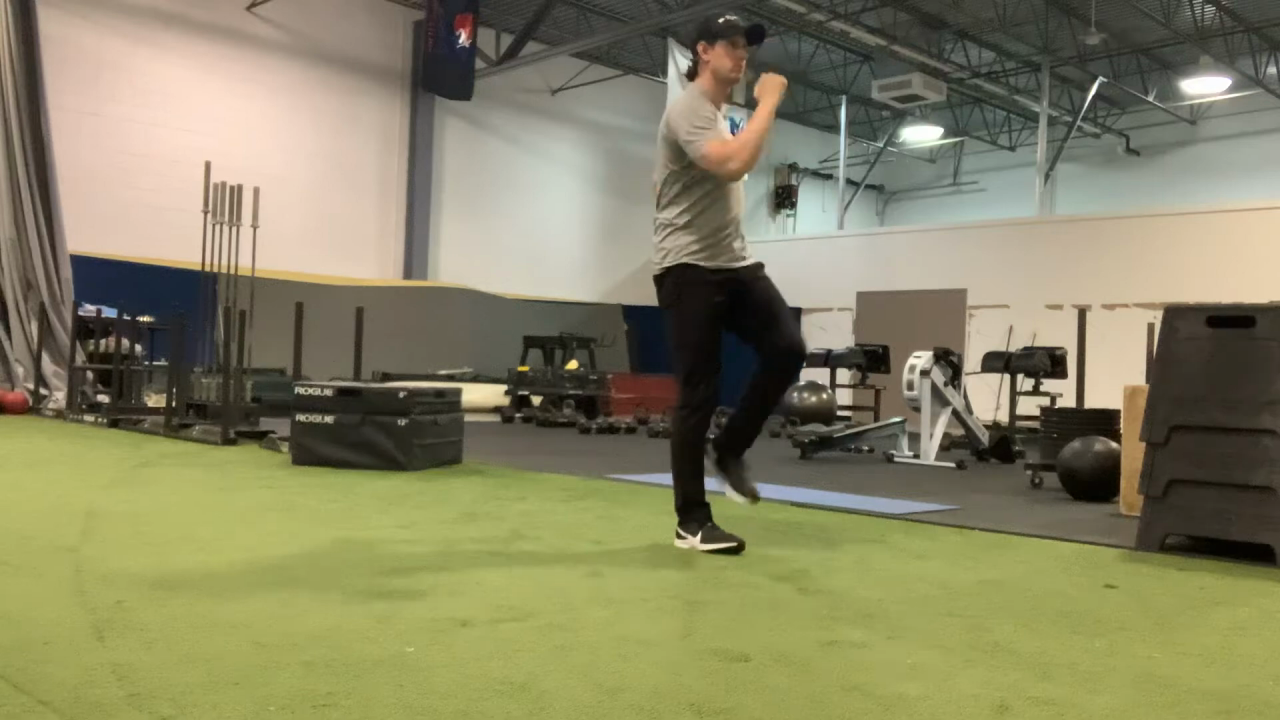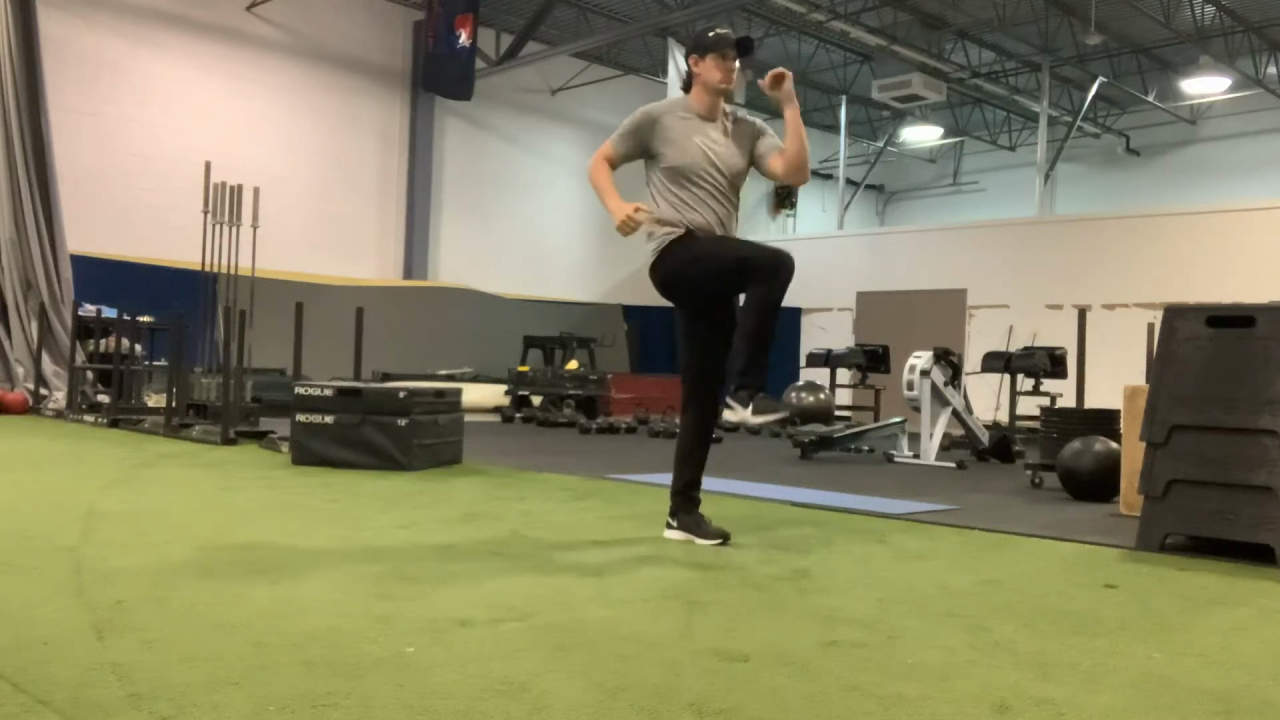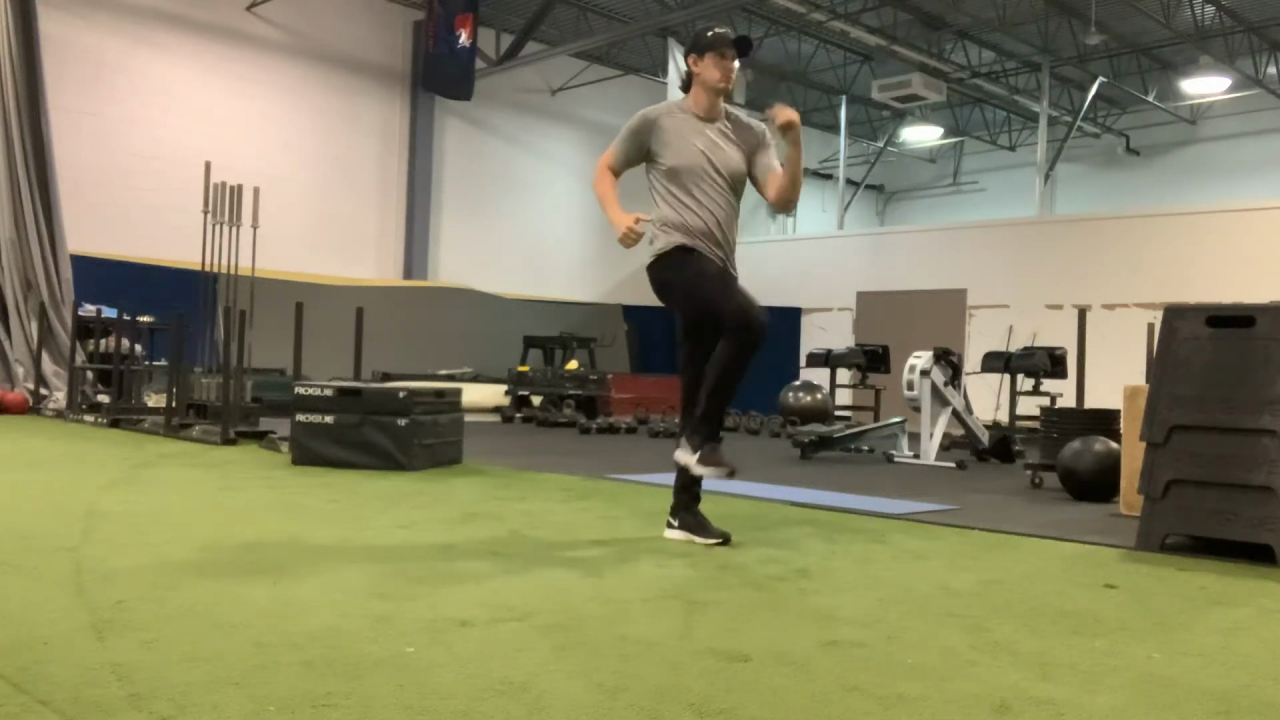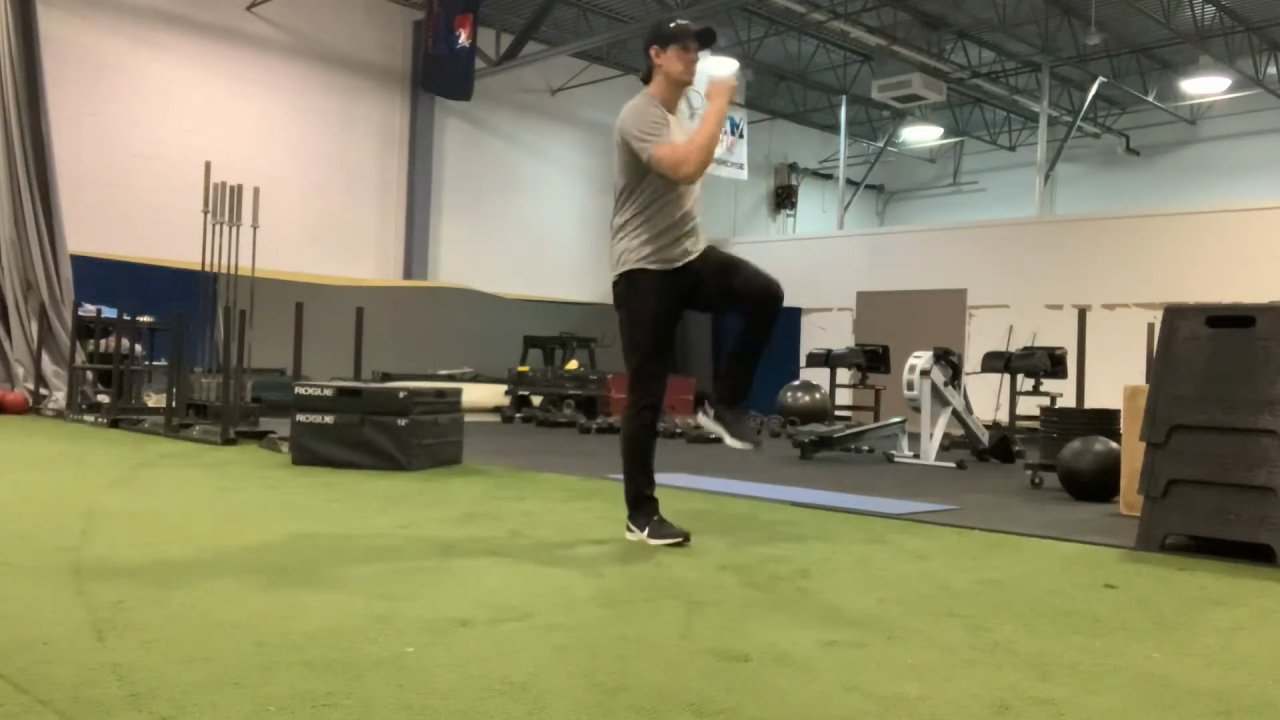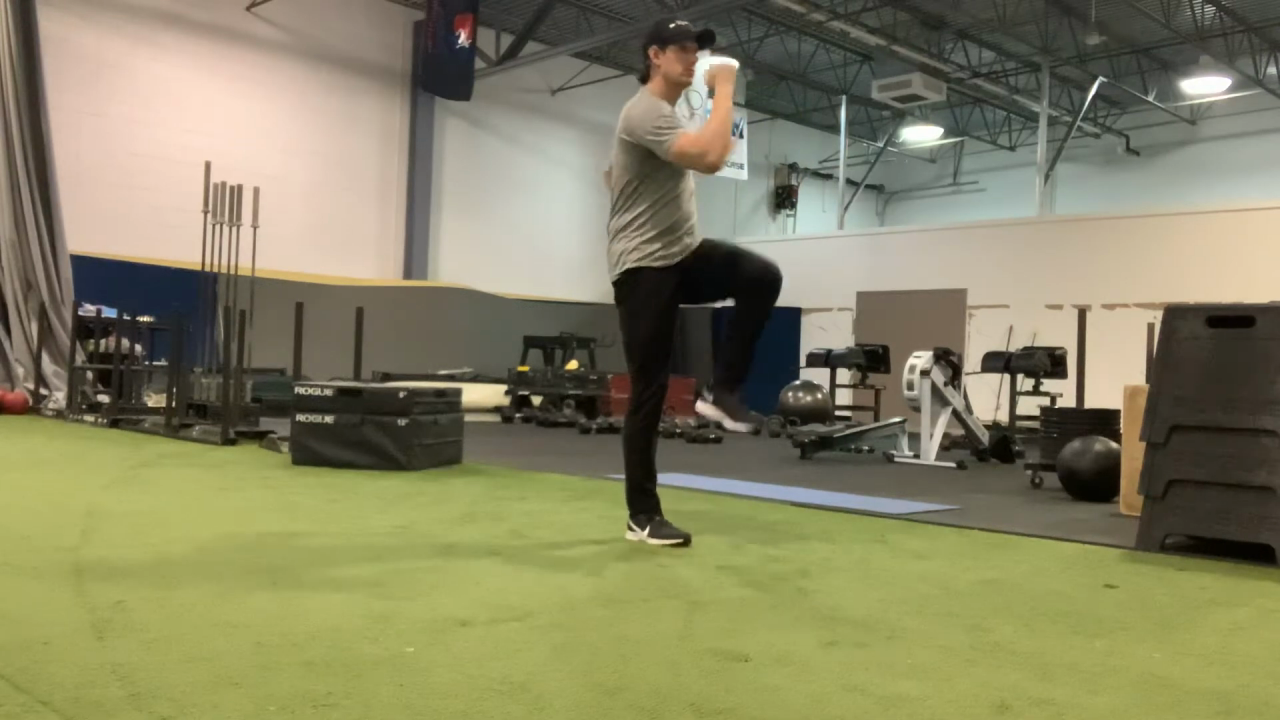
dt=1s
person 1, frame 1
left shoulder: (713, 114)
right shoulder: (690, 109)
right elbow: (732, 164)
right wrist: (769, 102)
left hip: (731, 263)
right hip: (689, 270)
left knee: (788, 348)
right knee: (698, 396)
left ankle: (727, 452)
right ankle: (691, 521)
person 1, frame 2
left shoulder: (747, 130)
right shoulder: (657, 118)
left elbow: (796, 175)
right elbow: (600, 161)
left wrist: (790, 104)
right wrist: (616, 206)
left hip: (717, 268)
right hip: (677, 255)
left knee: (702, 395)
right knee: (774, 264)
left ankle: (683, 510)
right ankle: (744, 393)
person 1, frame 3
left shoulder: (749, 133)
right shoulder: (656, 121)
left elbow: (784, 200)
right elbow: (604, 169)
left wrist: (794, 140)
right wrist: (618, 215)
left hip: (717, 273)
right hip: (676, 260)
left knee: (701, 395)
right knee: (750, 322)
left ankle: (685, 510)
right ankle: (698, 437)
person 1, frame 4
left shoulder: (680, 117)
right shoulder: (641, 113)
right elbow: (687, 168)
right wrist: (717, 106)
left hip: (692, 259)
right hip: (644, 270)
left knee: (766, 296)
right knee: (646, 395)
left ankle: (724, 407)
right ankle: (641, 515)
person 1, frame 5
left shoulder: (661, 112)
right shoulder: (645, 111)
left elbow: (611, 171)
right elbow: (711, 157)
right wrist: (724, 90)
left hip: (684, 257)
right hip: (644, 267)
left knee: (763, 277)
right knee: (650, 393)
left ankle: (722, 389)
right ankle: (643, 515)
